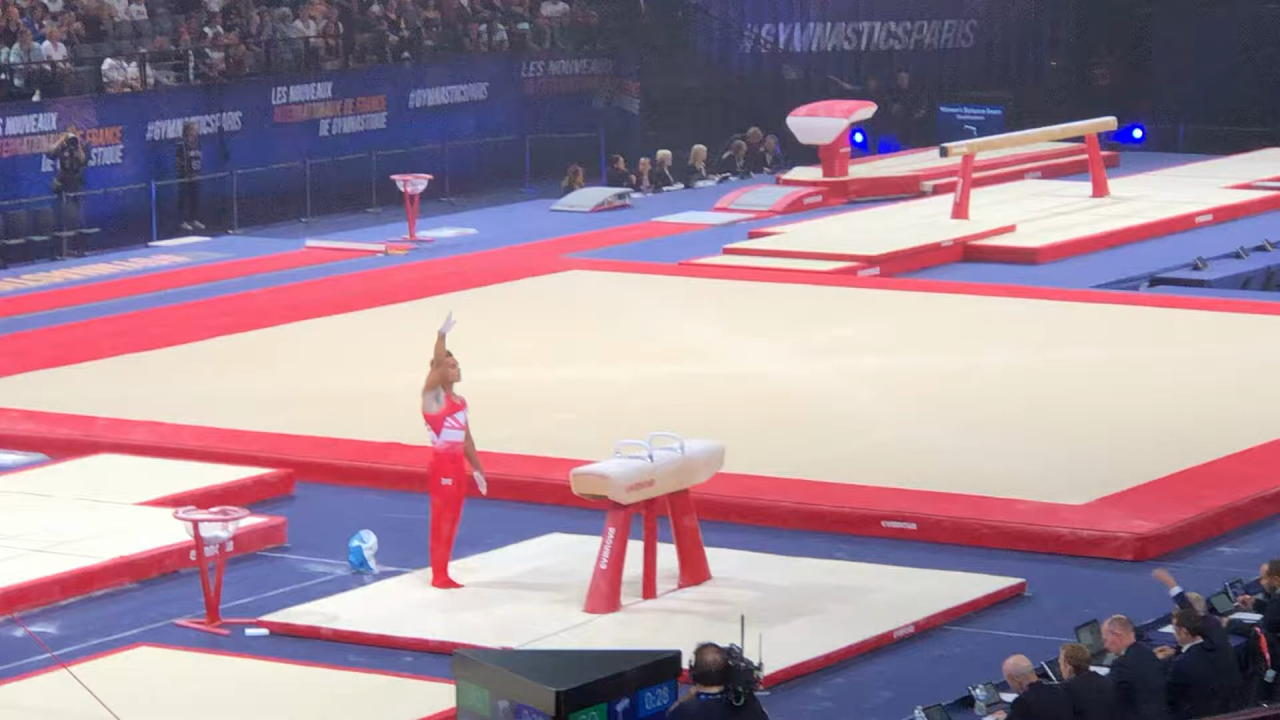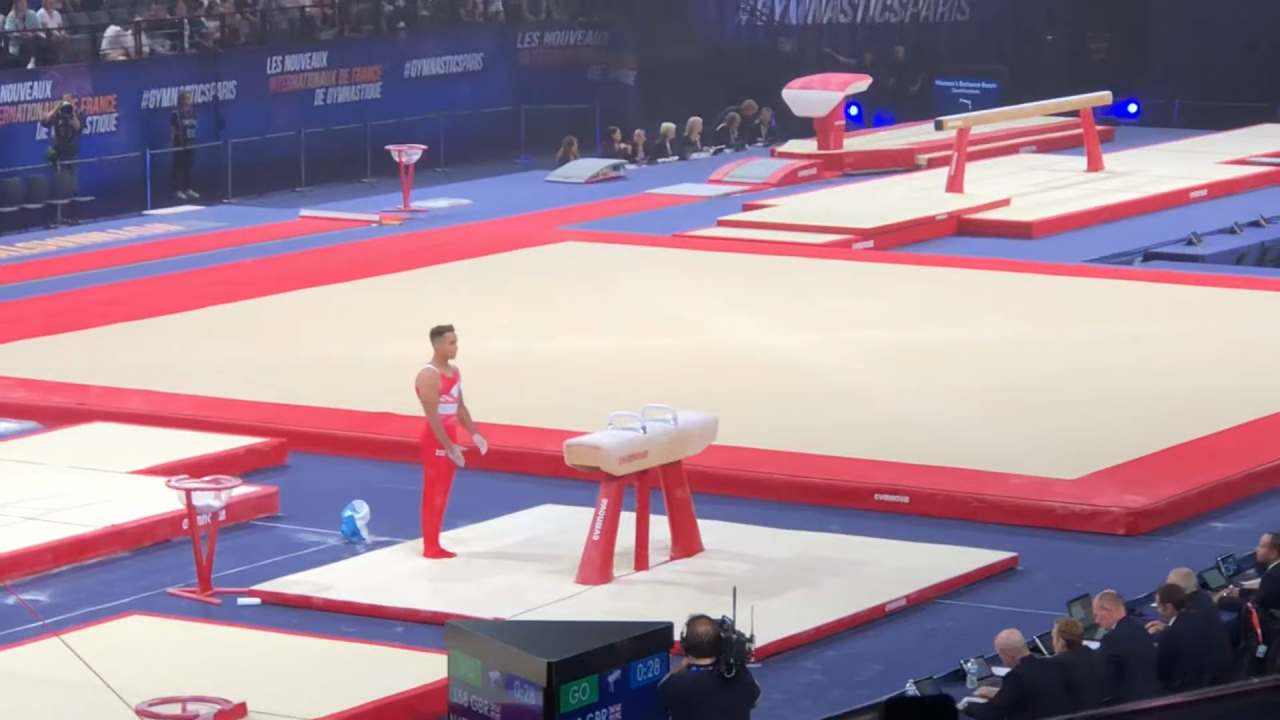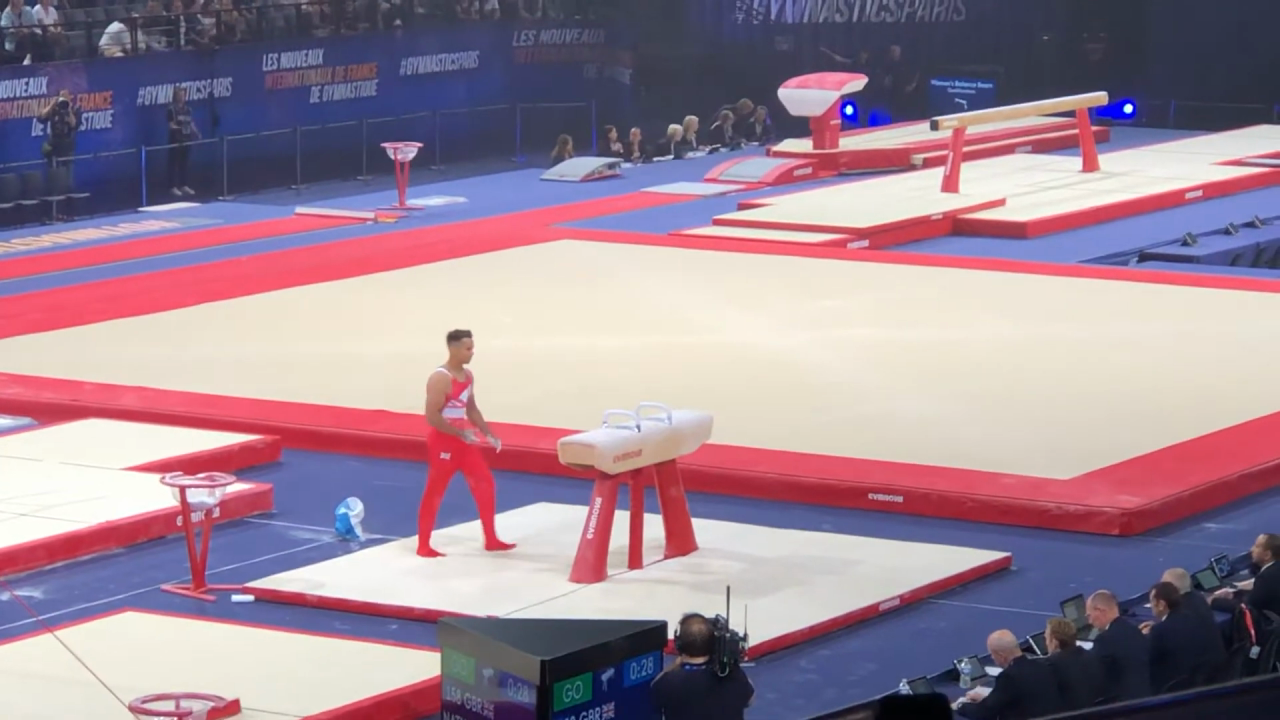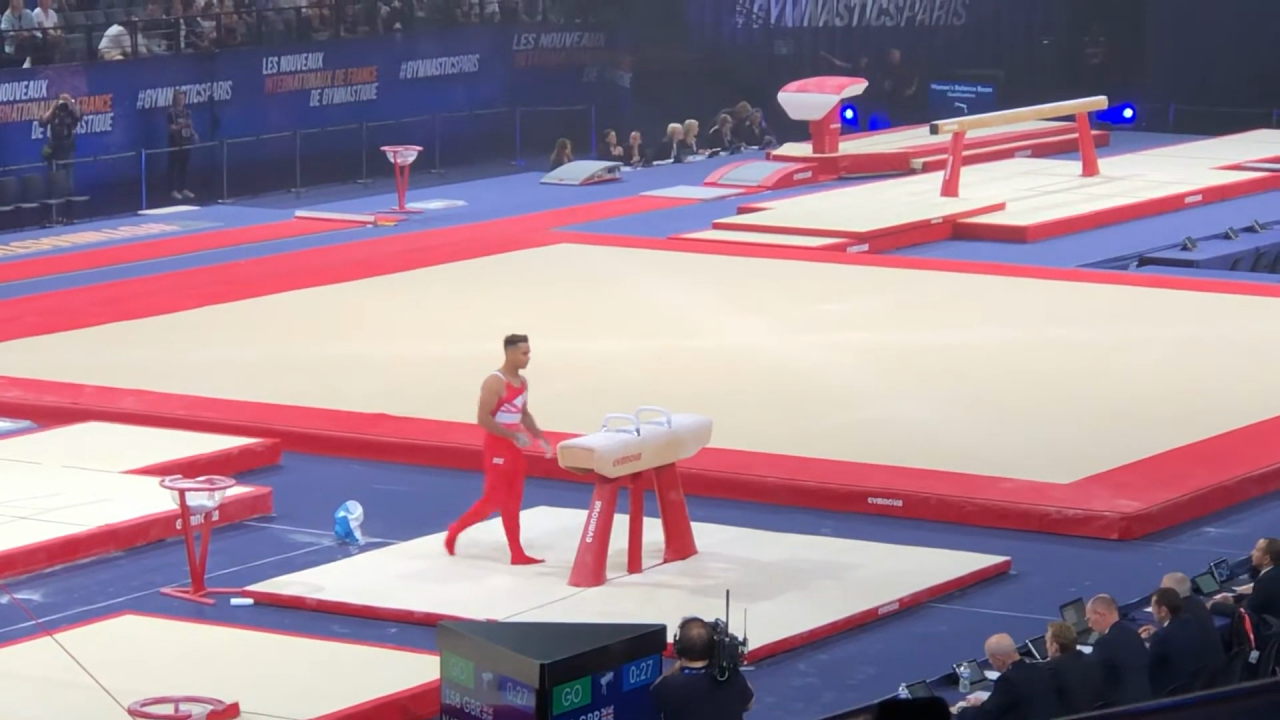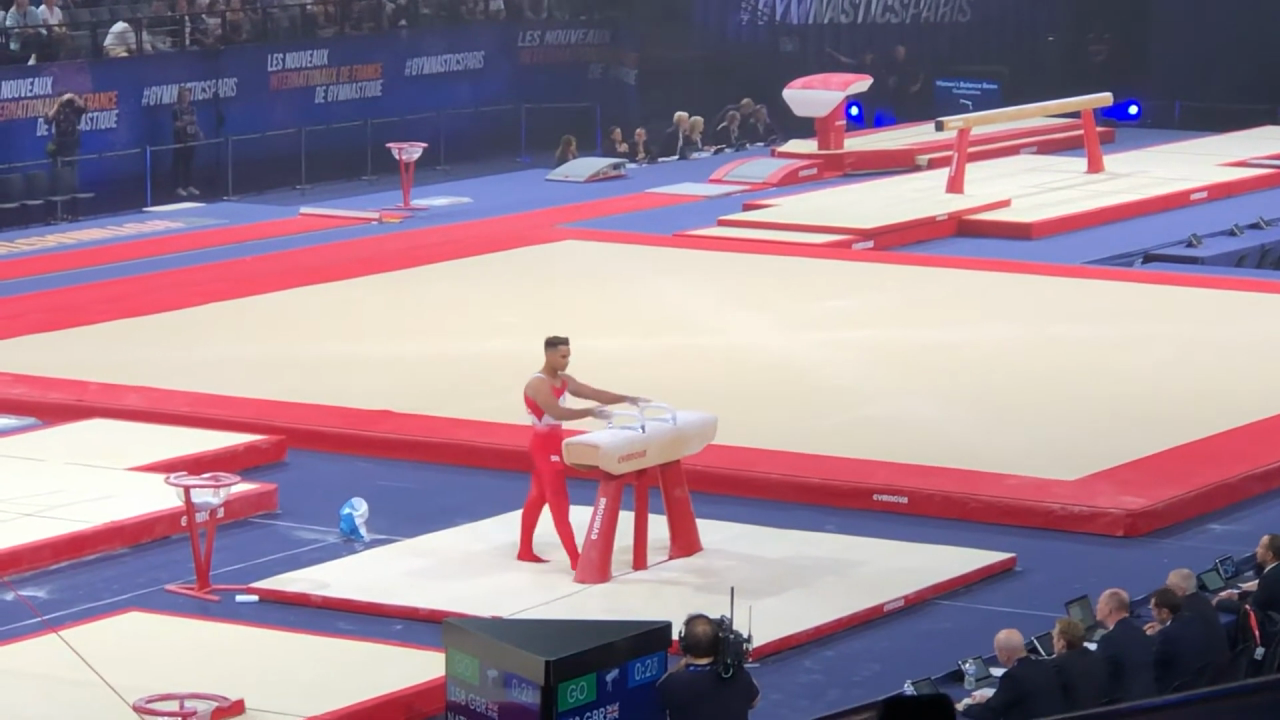
dt=0.5s
person 1, frame 1
left shoulder: (461, 401)
right shoulder: (432, 395)
right elbow: (437, 366)
left wrist: (477, 469)
right wrist: (443, 333)
left hip: (458, 467)
right hip: (442, 467)
left knee: (452, 523)
right knee: (441, 523)
left ankle: (443, 574)
right ankle: (438, 576)
person 1, frame 2
left shoulder: (454, 372)
right shoulder: (428, 375)
right elbow: (432, 415)
left wrist: (474, 433)
right wrist: (449, 447)
left hip: (450, 437)
right hip: (436, 439)
left knee: (443, 494)
right knee: (433, 493)
left ankle: (435, 543)
right ankle: (430, 546)
person 1, frame 3
left shoulder: (468, 375)
right shoulder: (440, 379)
right elbow: (431, 417)
left wrist: (487, 432)
right wrist: (460, 433)
left hip: (463, 441)
right hip: (444, 442)
left knee: (485, 484)
right knee: (435, 494)
left ankle: (491, 540)
right ankle: (423, 545)
person 1, frame 4
left shoulder: (522, 381)
right shoulder: (495, 382)
right elbow: (484, 419)
left wrist: (539, 436)
right wrist: (513, 436)
left hip: (515, 447)
right hip: (498, 447)
left knee: (513, 502)
right knee: (494, 501)
left ankle: (517, 554)
right ankle: (455, 530)
person 1, frame 5
left shoulder: (563, 380)
right shoulder: (537, 384)
left elbow: (594, 394)
right elbow: (558, 413)
left wrist: (627, 398)
right wrist: (592, 412)
left hip: (551, 445)
right hip: (545, 447)
left knee: (536, 498)
right knee: (559, 503)
left ankle: (525, 550)
right ankle: (576, 561)
